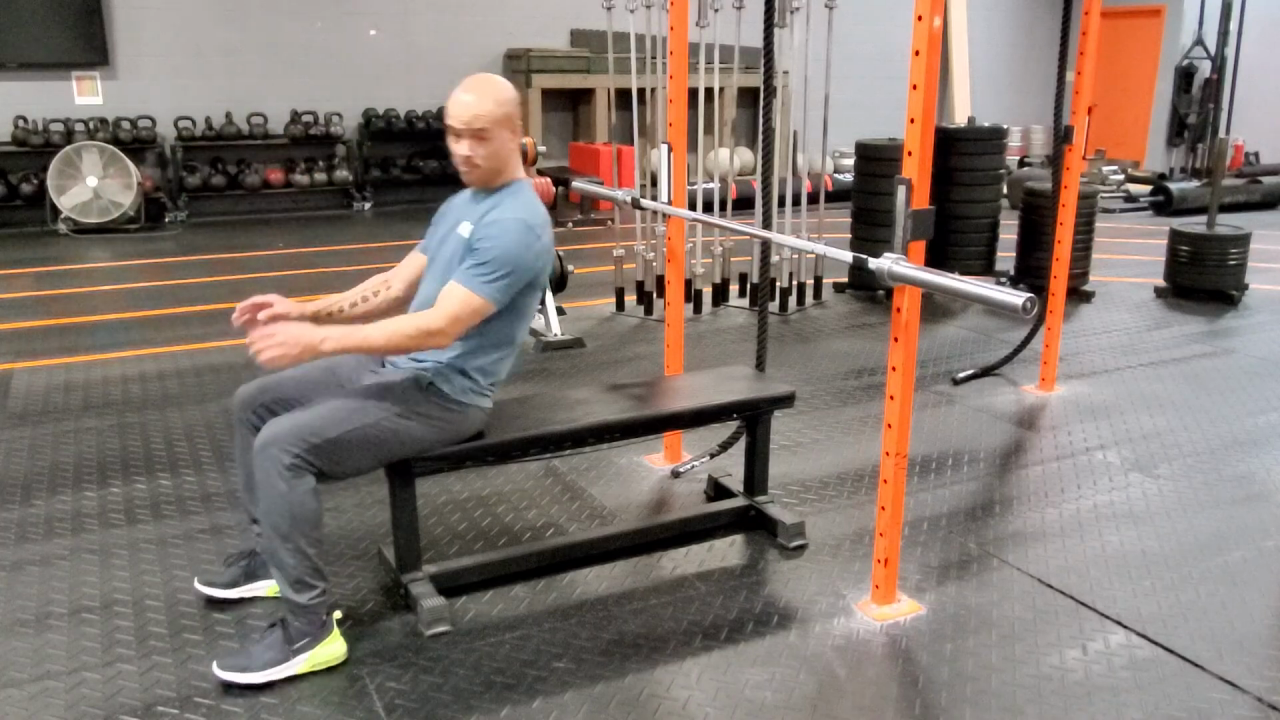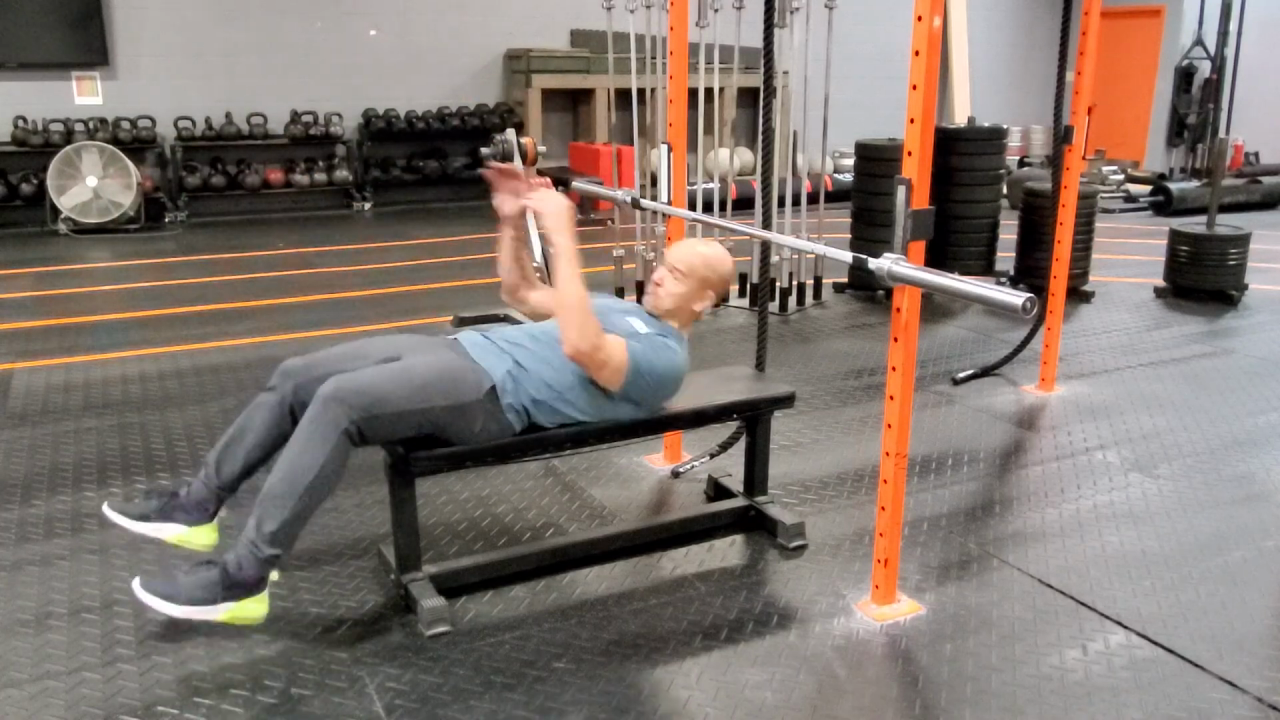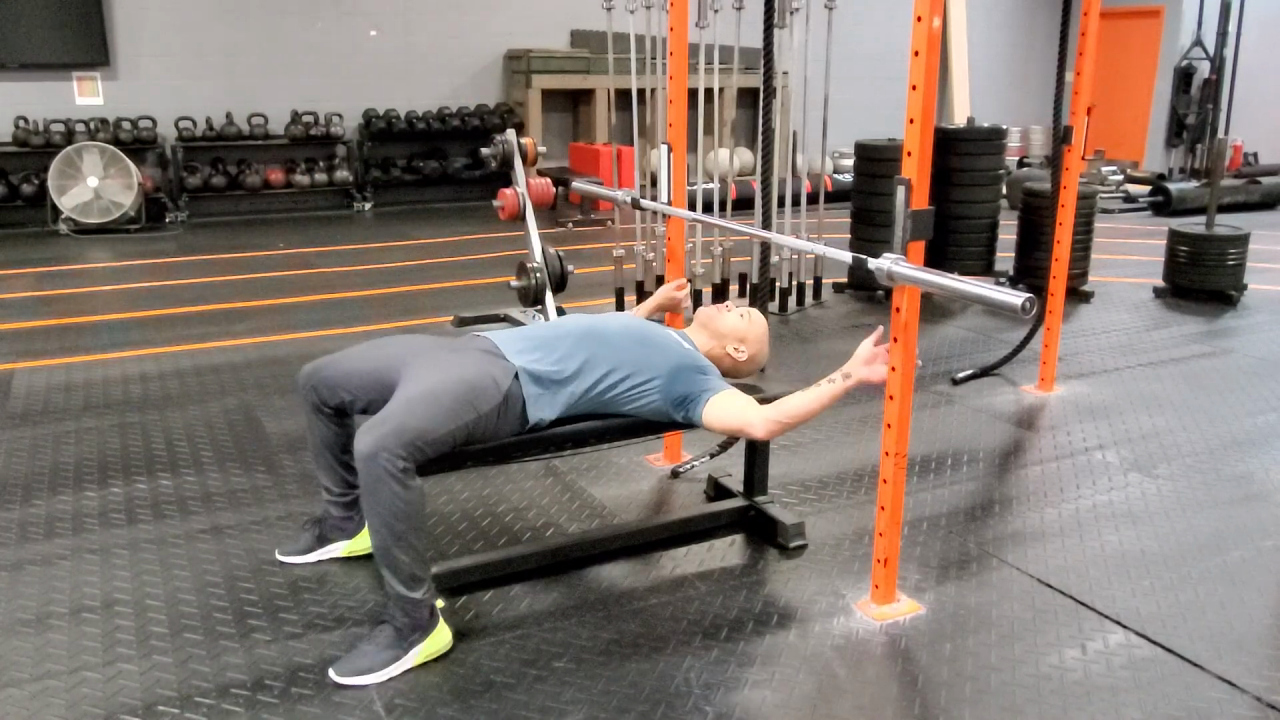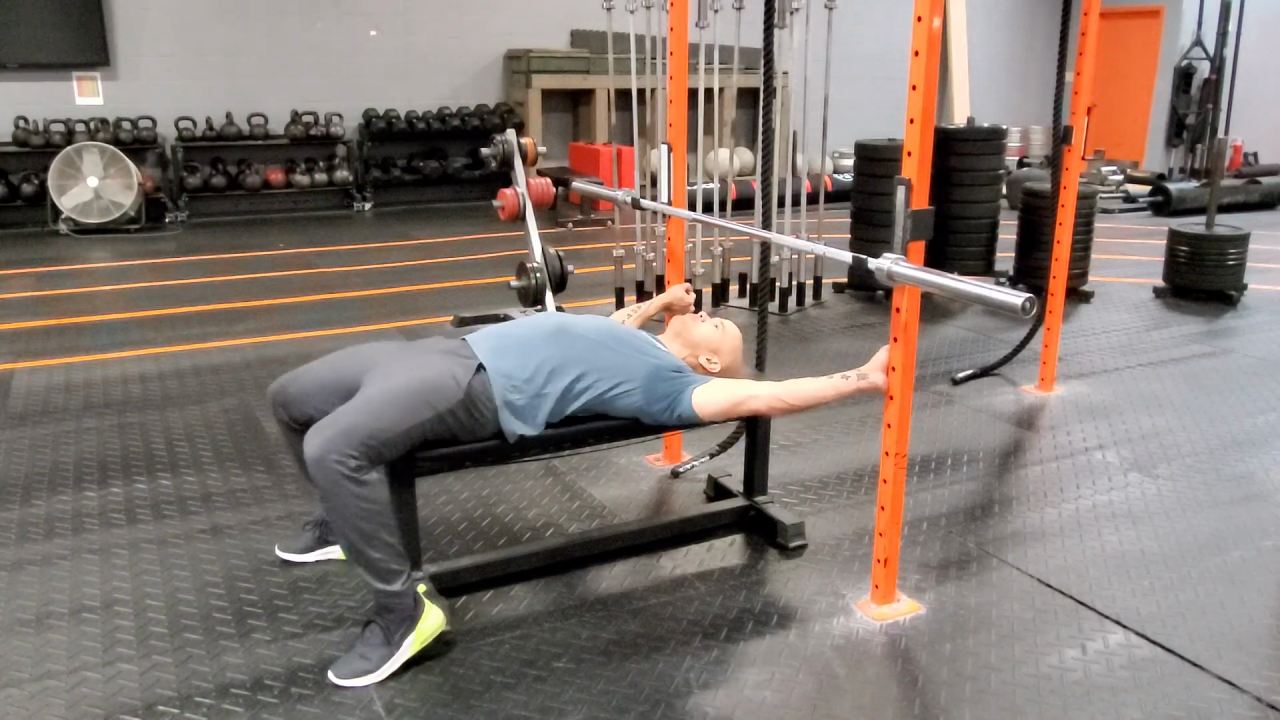
dt=0.7s
person 1, frame 1
left shoulder: (515, 225)
right shoulder: (463, 203)
left elbow: (439, 327)
right elbow: (399, 284)
left wrist: (321, 341)
right wrist: (307, 311)
left hip: (443, 394)
right hip: (399, 366)
left knee: (284, 445)
right knee: (254, 402)
left ankle: (310, 627)
right ankle: (272, 551)
person 1, frame 2
left shoulder: (663, 364)
right shoulder: (619, 308)
left elbow: (579, 348)
right elbow: (520, 302)
left wrist: (557, 233)
right wrist: (509, 220)
left hip: (487, 392)
right hip: (459, 350)
left knee: (337, 399)
right knee: (295, 378)
left ankle: (242, 575)
right ankle: (196, 507)
person 1, frame 3
left shoulder: (694, 377)
right shoulder: (661, 337)
left elbow: (759, 422)
left wrist: (850, 374)
right wrist: (656, 301)
left hip: (506, 385)
right hip: (477, 346)
left knee: (382, 449)
right knee: (322, 382)
left ankle: (415, 623)
right ankle: (347, 519)
person 1, frame 4
left shoulder: (670, 383)
right shoulder: (645, 347)
left elbow: (762, 396)
left wrist: (866, 376)
right wrist: (662, 301)
left hip: (479, 389)
left knee: (333, 447)
right knee: (290, 399)
left ankle: (402, 610)
right ankle: (345, 525)
